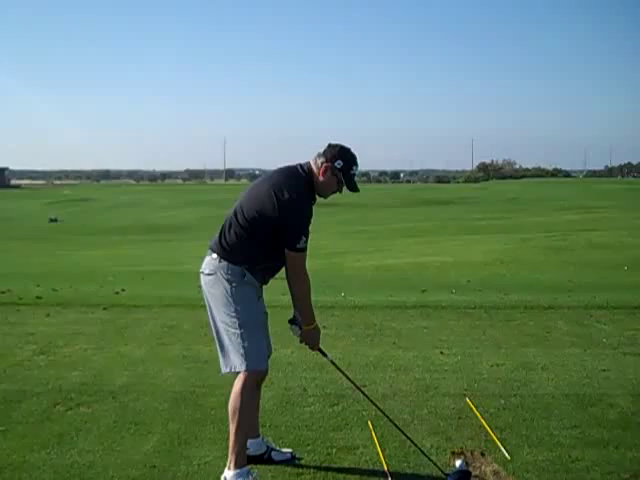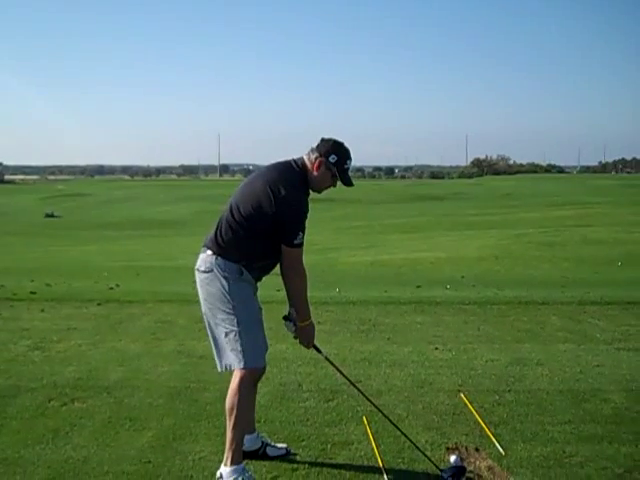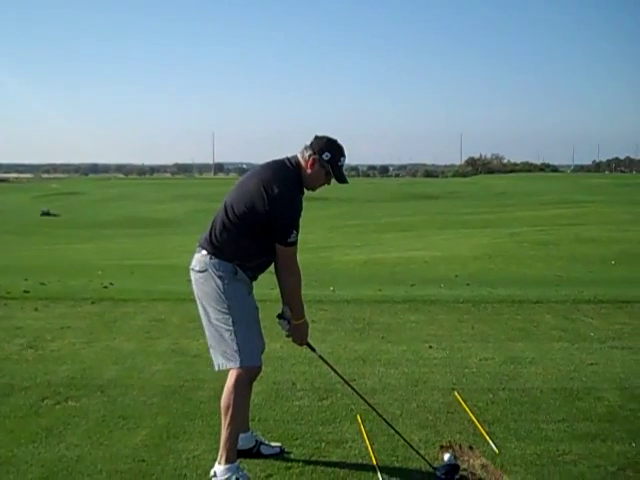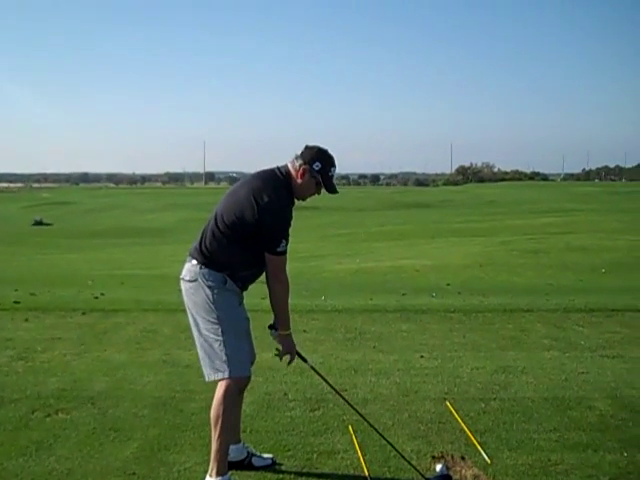
dt=0.3s
person 1, frame 1
left shoulder: (290, 180)
right shoulder: (296, 197)
left elbow: (290, 262)
right elbow: (296, 271)
left wrist: (299, 313)
right wrist: (309, 323)
left hip: (240, 274)
right hip: (230, 276)
left knee: (256, 365)
right knee: (251, 371)
left ankle: (253, 445)
person 1, frame 2
left shoulder: (283, 176)
right shoulder: (292, 193)
left elbow: (285, 258)
right elbow: (293, 267)
left wrist: (293, 308)
right wrist: (305, 319)
left hip: (231, 270)
right hip: (225, 273)
left knee: (251, 361)
right knee: (248, 367)
left ankle: (249, 439)
person 1, frame 3
left shoulder: (277, 174)
right shoulder: (286, 191)
left elbow: (279, 257)
right elbow: (287, 265)
left wrist: (287, 306)
right wrist: (299, 318)
left hip: (227, 270)
right hip: (221, 272)
left knee: (248, 360)
right knee: (244, 366)
left ankle: (243, 438)
person 1, frame 4
left shoulder: (268, 184)
right shoulder: (275, 201)
left elbow: (270, 269)
right elbow: (276, 276)
left wrist: (279, 324)
right wrist: (285, 332)
left hip: (219, 280)
right hip: (210, 282)
left knee: (238, 371)
right knee: (233, 376)
left ankle: (234, 451)
